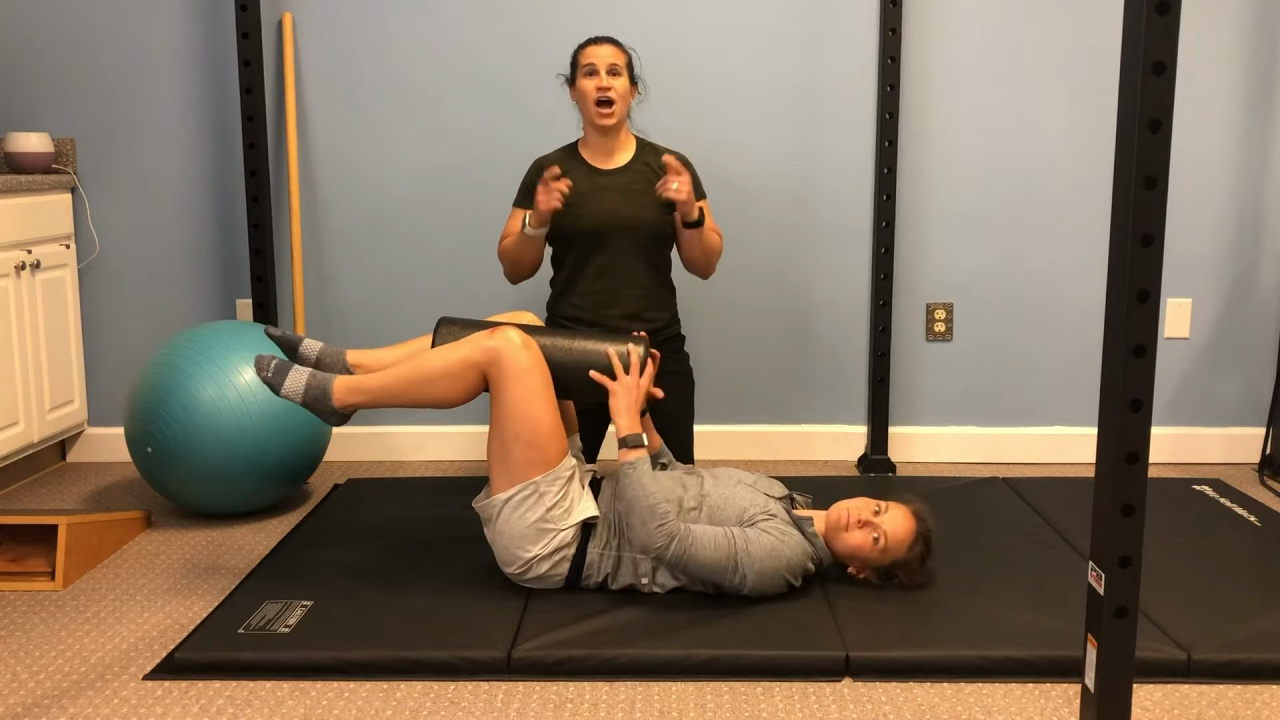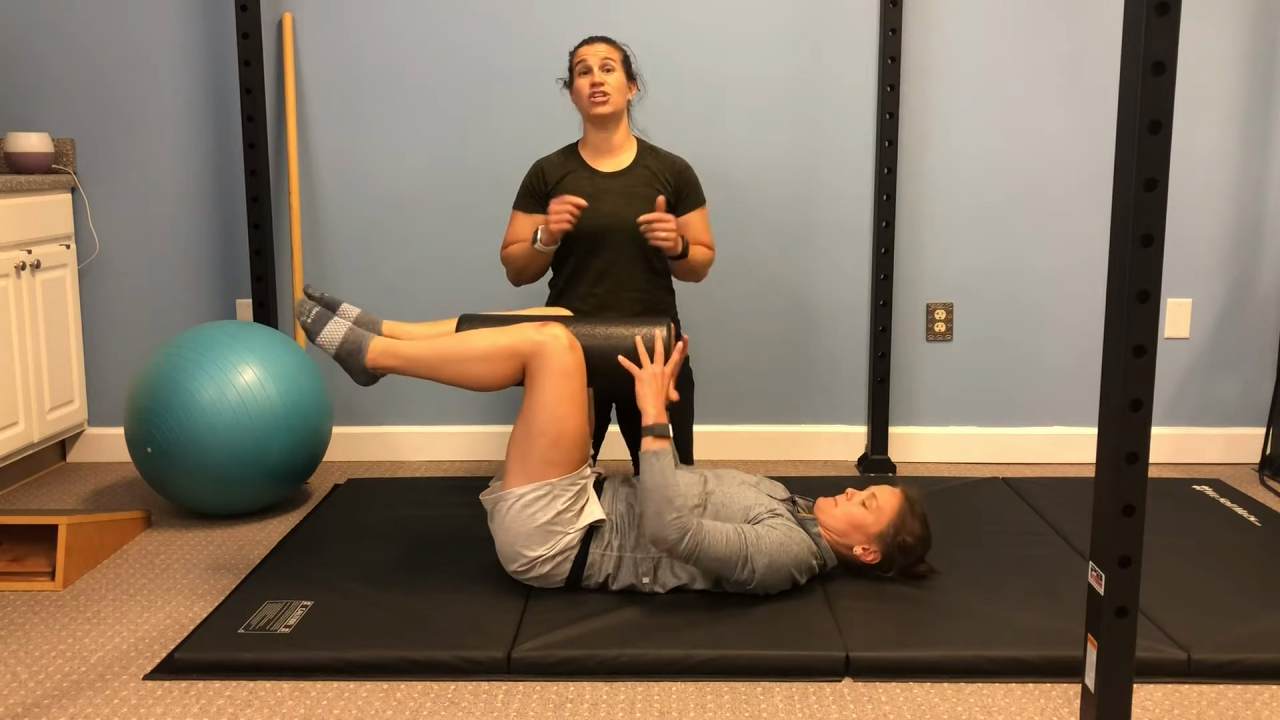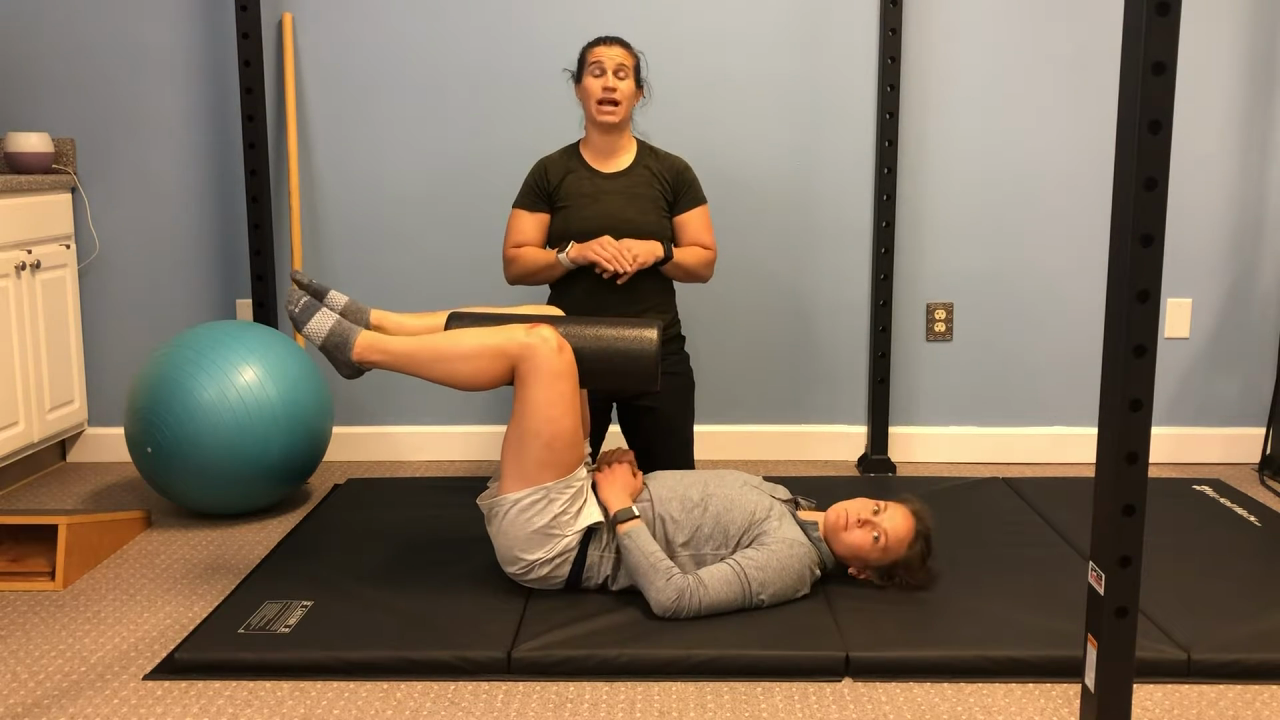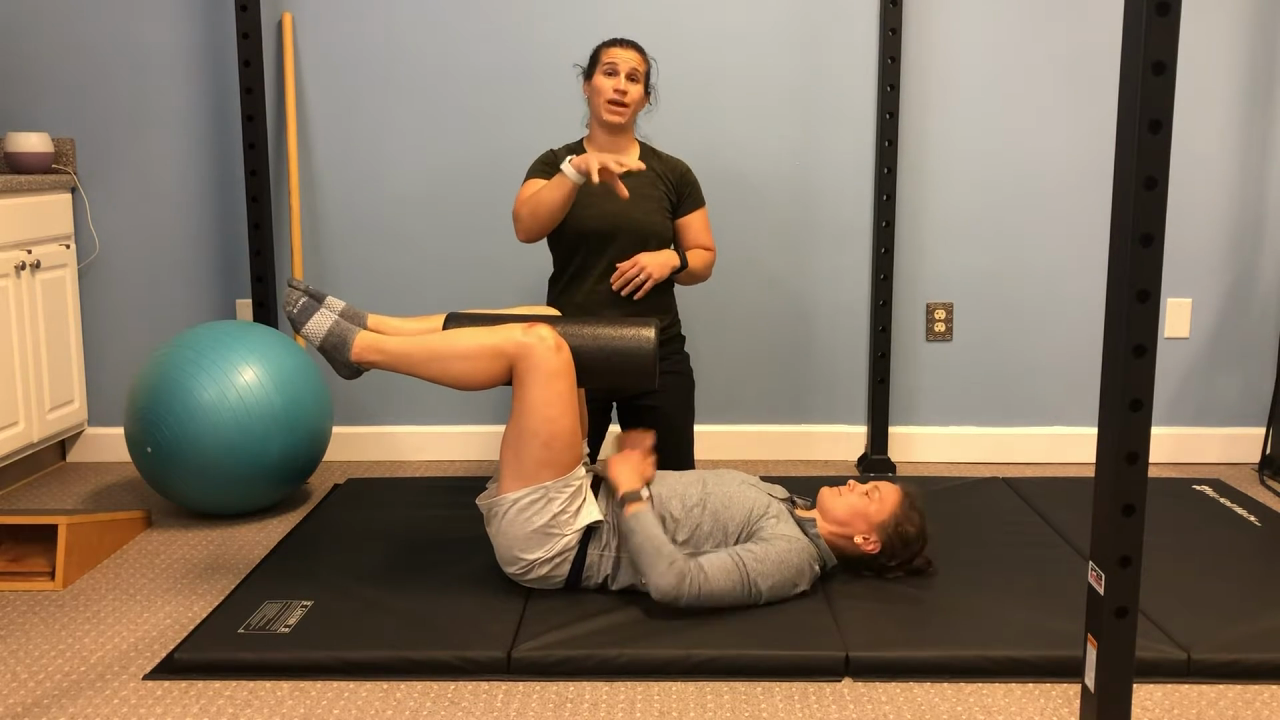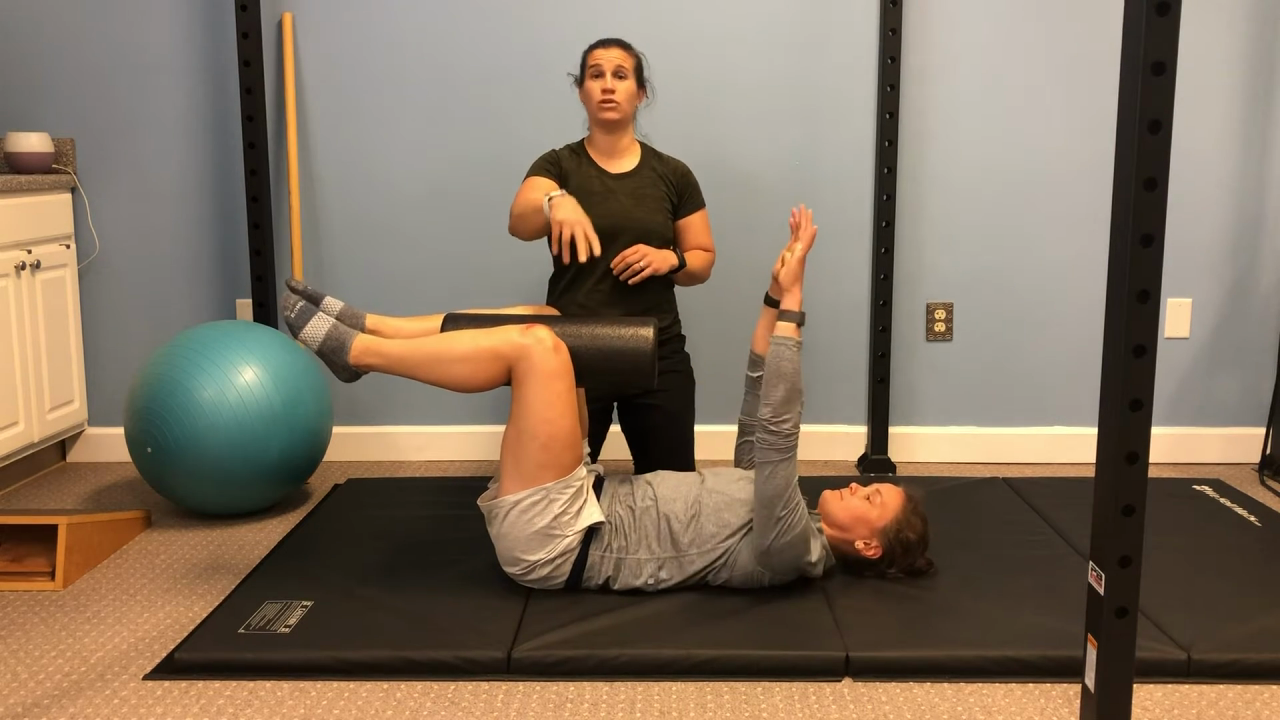
dt=1s
person 1, frame 1
left shoulder: (781, 557)
right shoulder: (791, 506)
left elbow: (659, 537)
left wrist: (625, 424)
right wrist: (644, 415)
left hip: (548, 539)
right hip: (582, 498)
left knee: (506, 348)
right knee: (521, 326)
left ankle: (332, 393)
right ankle: (344, 364)
person 1, frame 2
left shoulder: (788, 553)
right shoulder: (789, 507)
left elbow: (670, 531)
left wrist: (654, 412)
right wrist: (659, 395)
left hip: (549, 539)
right hip: (591, 502)
left knee: (551, 344)
right knee: (557, 323)
left ankle: (368, 353)
right ankle: (372, 331)
person 1, frame 3
left shoulder: (791, 563)
right shoulder: (786, 503)
left elbow: (674, 596)
left wrist: (622, 509)
right wrist: (628, 475)
left hip: (552, 541)
right hip: (585, 508)
left knee: (538, 346)
right knee: (546, 321)
left ankle: (357, 348)
right ankle: (365, 321)
person 1, frame 4
left shoulder: (790, 558)
right shoulder: (784, 508)
left elbow: (671, 580)
left wrist: (630, 491)
right wrist: (640, 466)
left hip: (551, 541)
right hip: (582, 503)
left knee: (538, 345)
right knee: (544, 321)
left ankle: (356, 347)
right ankle: (363, 326)
person 1, frame 5
left shoulder: (793, 549)
right shoulder: (788, 515)
left elbow: (778, 433)
right elbow: (759, 417)
left wrist: (792, 304)
right wrist: (774, 299)
left hip: (551, 542)
right hip: (589, 502)
left knee: (534, 346)
right knee: (540, 320)
left ankle: (352, 351)
right ankle: (359, 326)
person 2, frame 1
left shoulder: (669, 167)
right shoulder: (549, 171)
left elbow: (705, 265)
right elbow: (514, 270)
left wrist: (691, 211)
right wrist: (539, 220)
left hip: (657, 353)
person 2, frame 2
left shoulder: (672, 170)
right shoulder: (547, 173)
left elbow: (701, 263)
right elbow: (515, 269)
left wrist: (675, 244)
right wrist: (546, 234)
person 2, frame 3
left shoulder: (672, 172)
right shoulder: (549, 173)
left elbow: (704, 262)
right elbow: (515, 264)
left wrist: (656, 252)
right wrist: (574, 253)
left hip: (657, 357)
person 2, frame 4
left shoulder: (673, 173)
right shoulder: (556, 165)
left elbow: (704, 258)
right elbow: (526, 226)
left wrist: (671, 261)
right wrist: (579, 168)
left hip: (657, 356)
person 2, frame 5
left shoulder: (673, 175)
right shoulder: (557, 166)
left elbow: (703, 260)
right elbow: (519, 223)
left wrist: (671, 260)
right wrist: (558, 203)
left hip: (658, 356)
